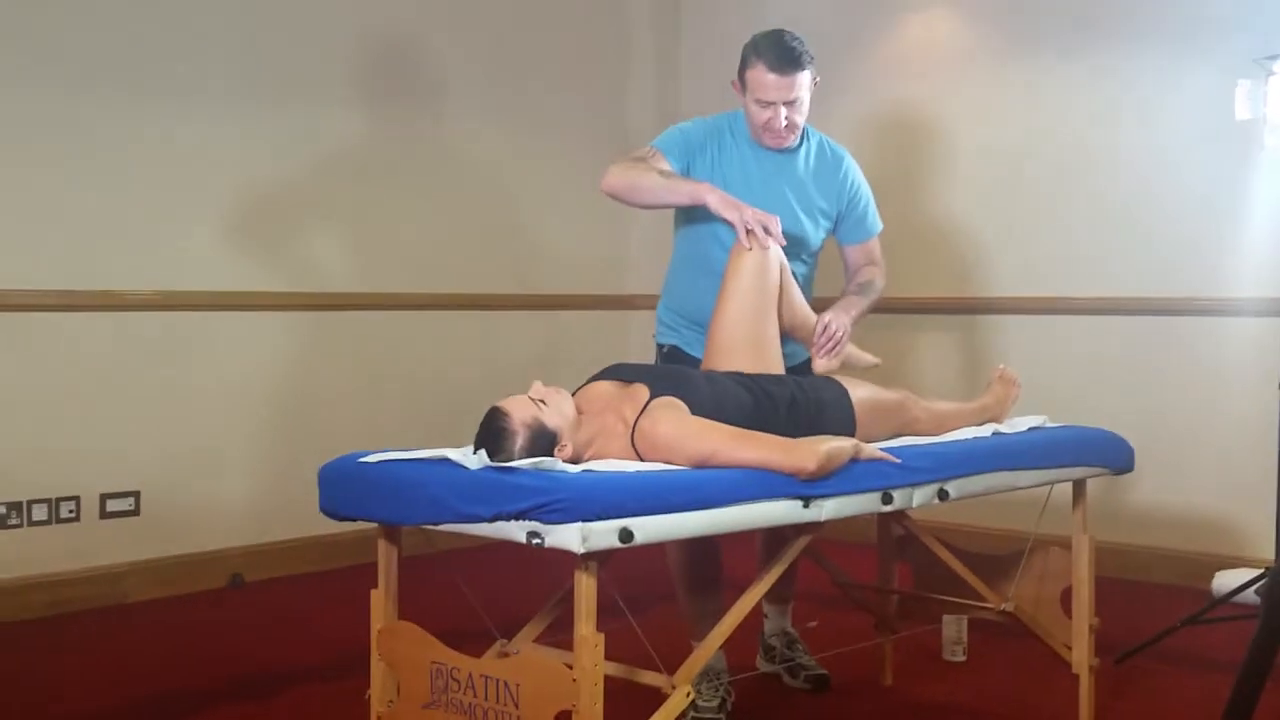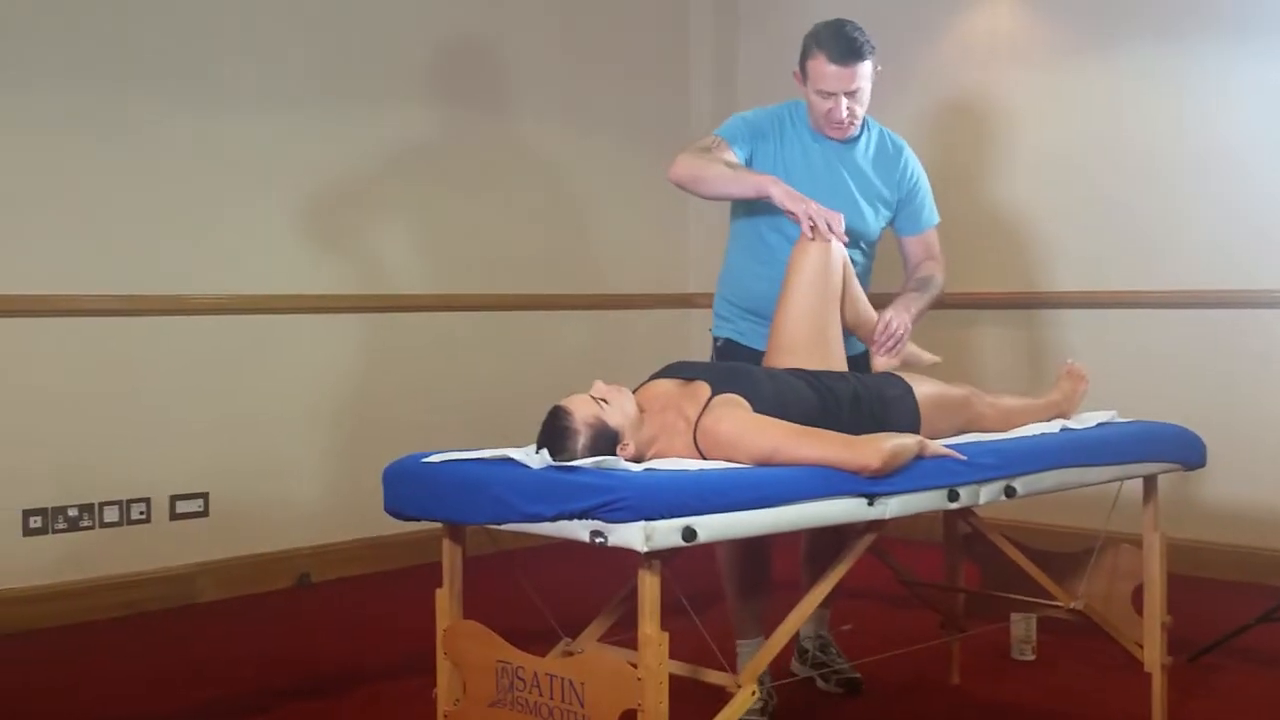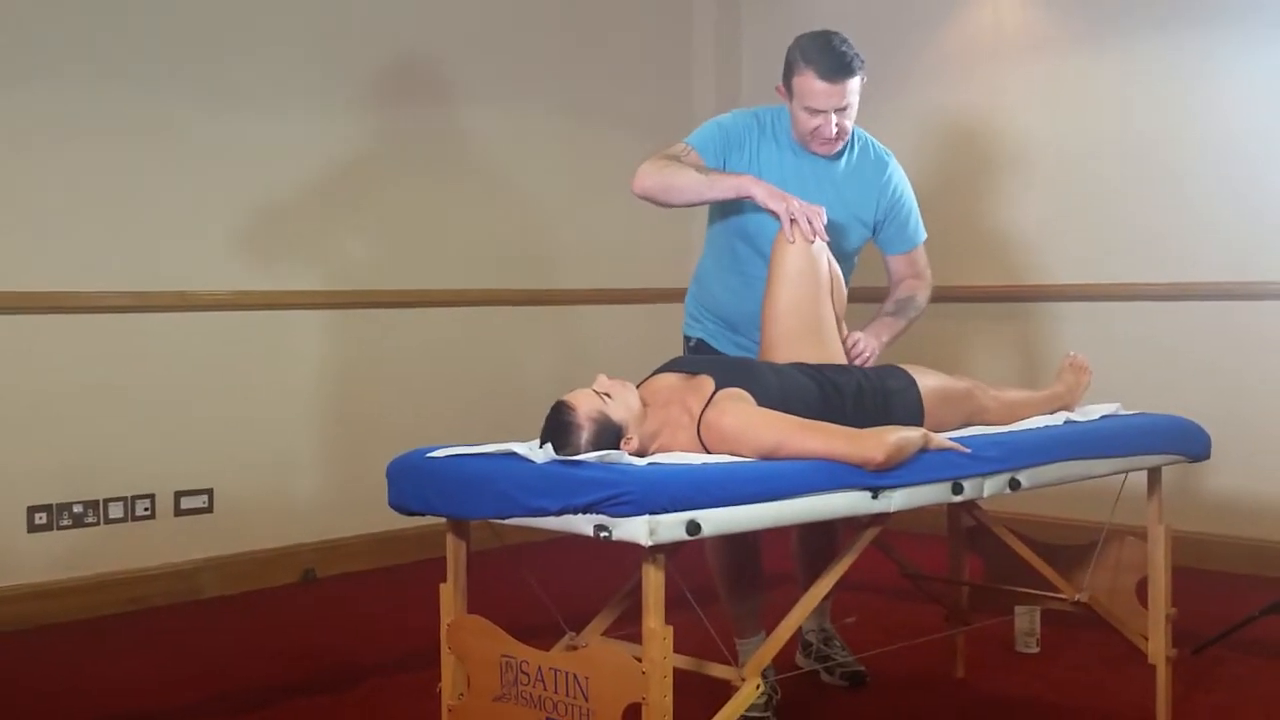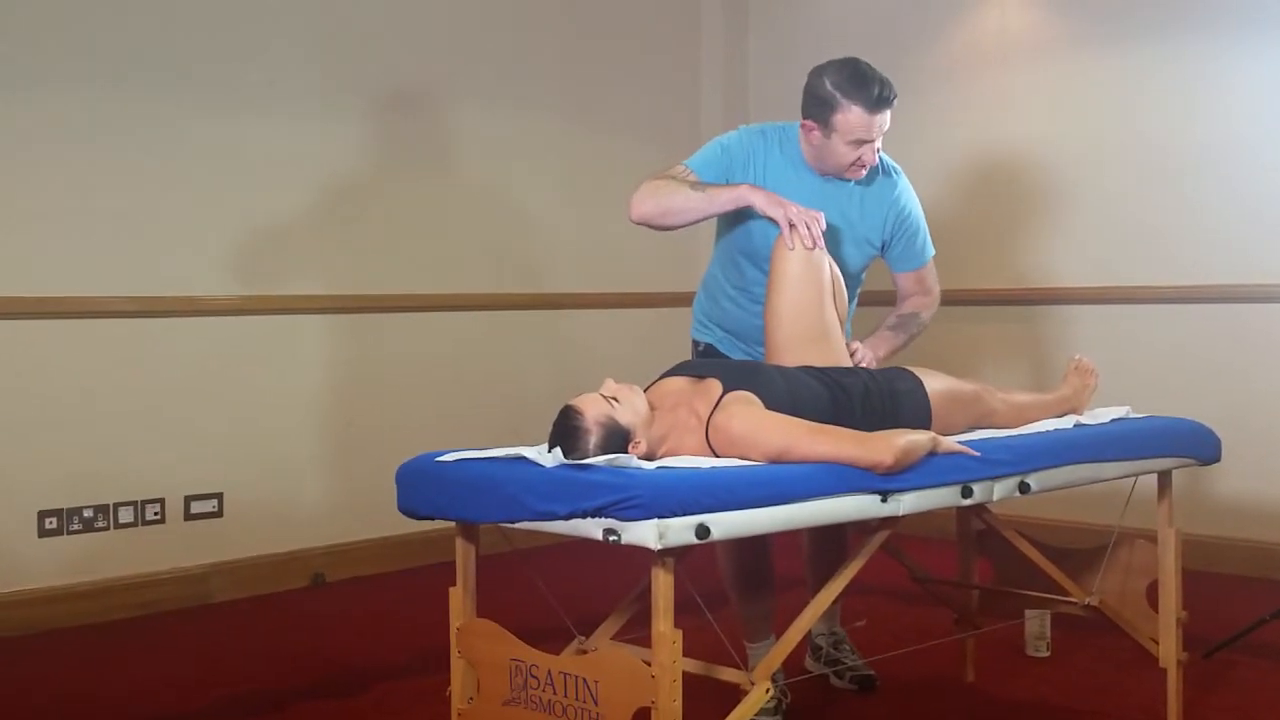
dt=1s
person 1, frame 1
left shoulder: (837, 168)
right shoulder: (700, 140)
left elbow: (870, 267)
right elbow: (616, 179)
left wrist: (844, 311)
right wrist: (713, 196)
left hip: (784, 362)
right hip: (692, 355)
left ankle: (778, 632)
person 1, frame 2
left shoulder: (896, 159)
right shoulder: (760, 130)
left elbow: (929, 262)
right elbow: (685, 169)
left wrist: (905, 306)
right wrist: (778, 189)
left hip: (841, 354)
right hip: (748, 346)
left ankle: (815, 635)
person 1, frame 3
left shoulder: (880, 171)
right shoulder: (738, 134)
left elbow: (914, 280)
right elbow: (648, 179)
left wrist: (876, 334)
right wrist: (754, 187)
right hip: (722, 350)
left ankle: (817, 629)
right ankle: (750, 647)
person 1, frame 4
left shoulder: (891, 189)
right shoulder: (748, 150)
left elbow: (921, 295)
right elbow: (645, 205)
left wrist: (874, 349)
right wrist: (753, 195)
right hip: (729, 354)
left ankle: (827, 633)
person 2, frame 1
left shoulder: (584, 408)
right shoulder: (657, 431)
right elbow: (807, 458)
right wrist: (854, 446)
left hip: (734, 387)
right hip: (807, 409)
left knee: (759, 247)
right knee: (910, 407)
left ankle: (818, 338)
right ankle: (986, 408)
person 2, frame 2
left shoulder: (642, 406)
right shoulder: (719, 429)
right elbow: (870, 456)
right wrist: (919, 443)
left hip: (794, 386)
right hip: (874, 407)
left knee: (820, 243)
right knee: (974, 403)
right ankle: (1052, 405)
person 2, frame 3
left shoulder: (645, 403)
right shoulder: (723, 423)
right elbow: (875, 448)
right wrist: (924, 436)
left hip: (796, 379)
right hip: (872, 400)
left knee: (800, 236)
right knee: (978, 397)
right ankle: (1057, 395)
person 2, frame 4
left shoulder: (653, 406)
right shoulder: (731, 427)
right elbow: (883, 453)
right wrist: (931, 439)
left hip: (803, 382)
right hip: (885, 403)
left knee: (799, 239)
right knee: (987, 401)
right ankle: (1064, 400)
